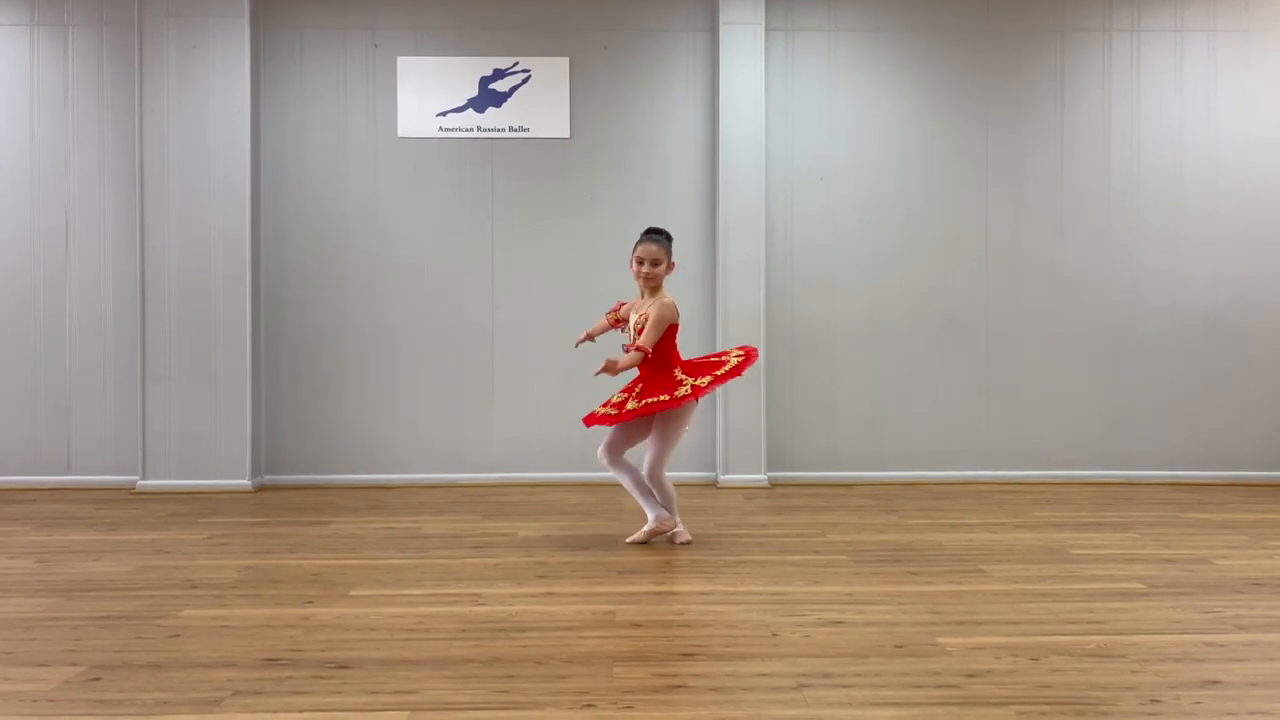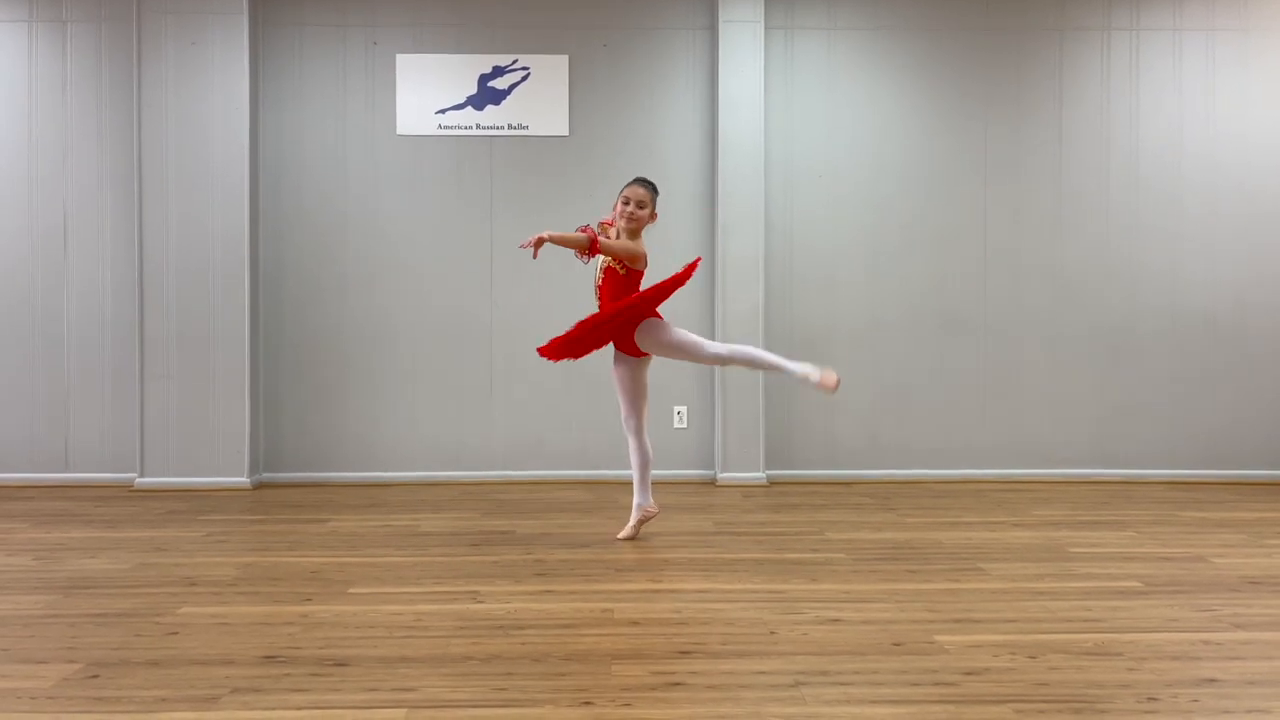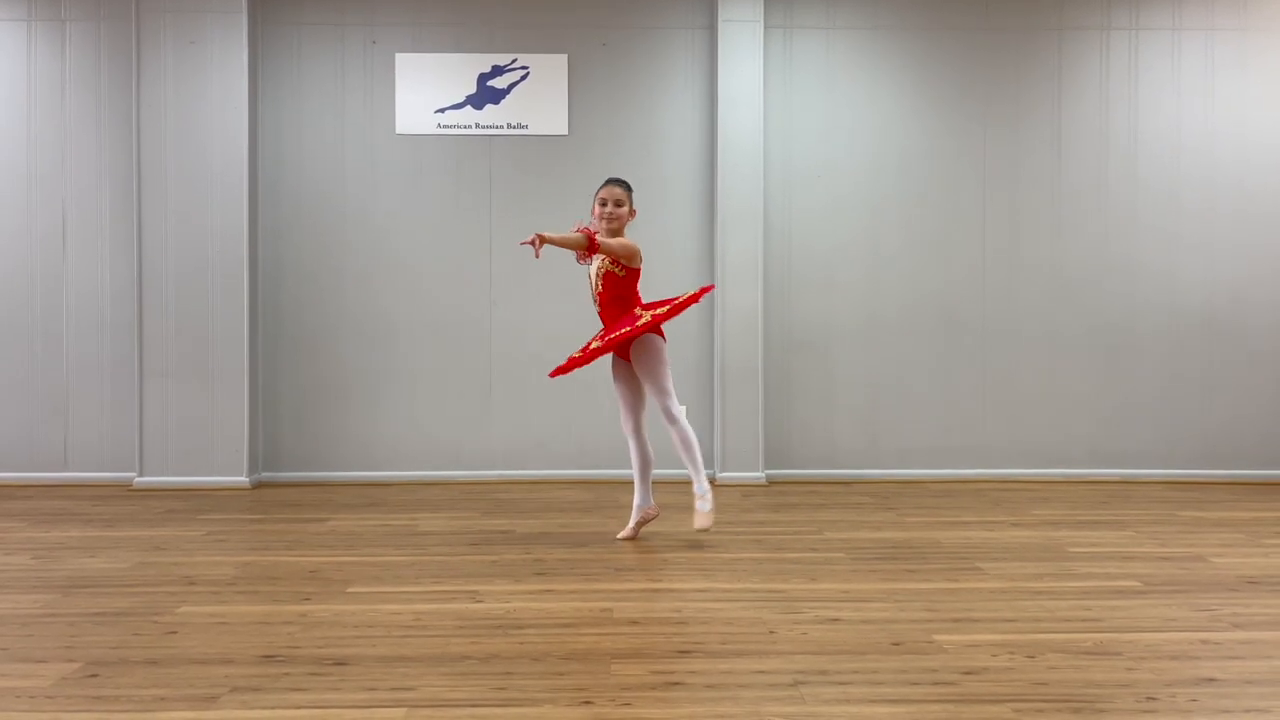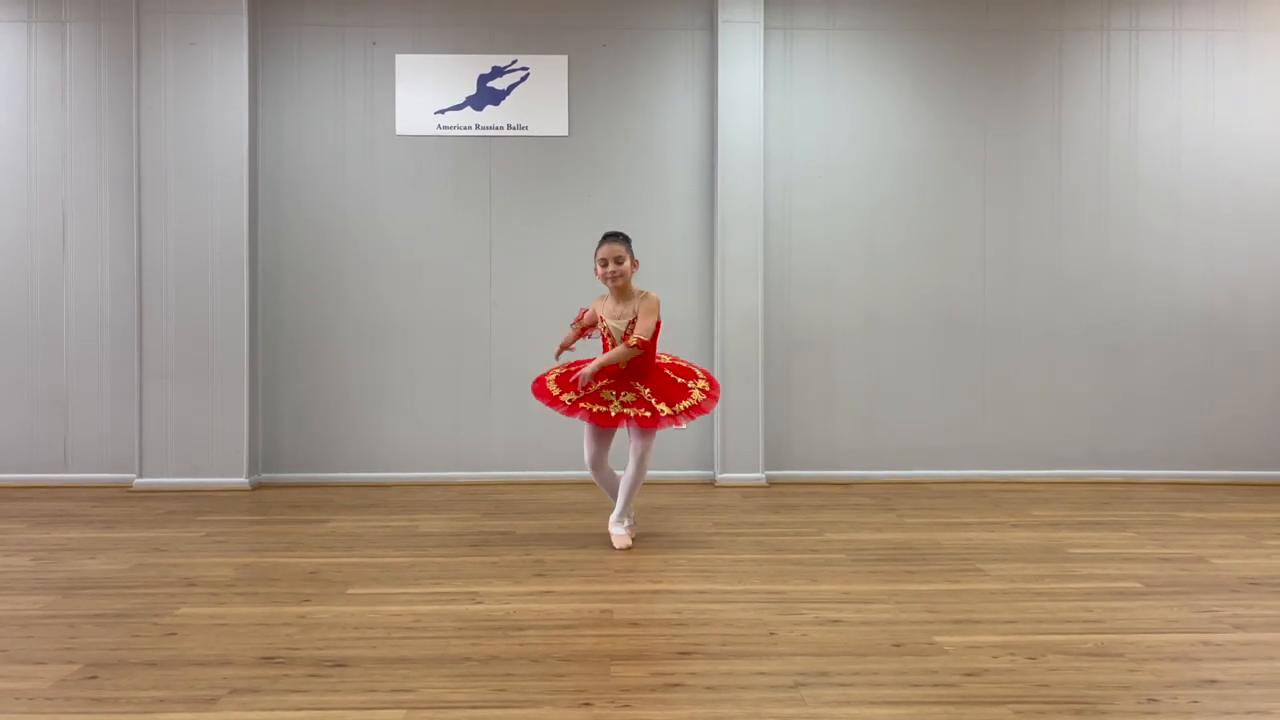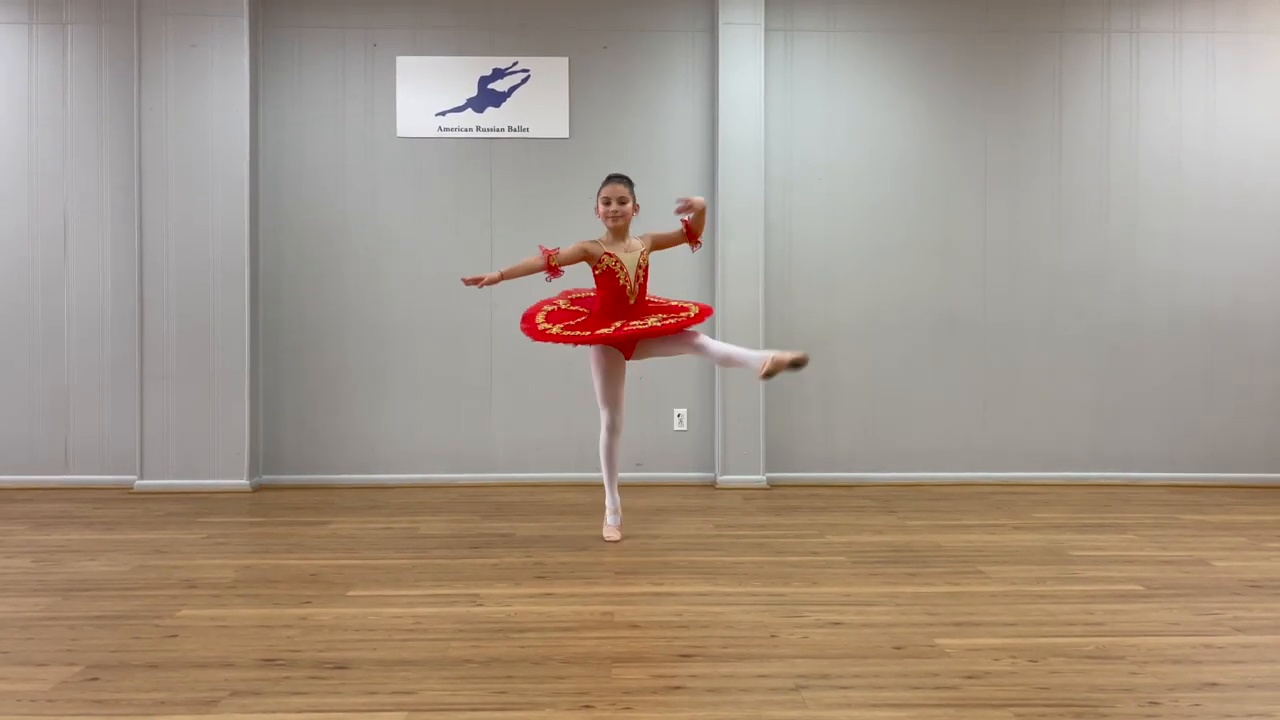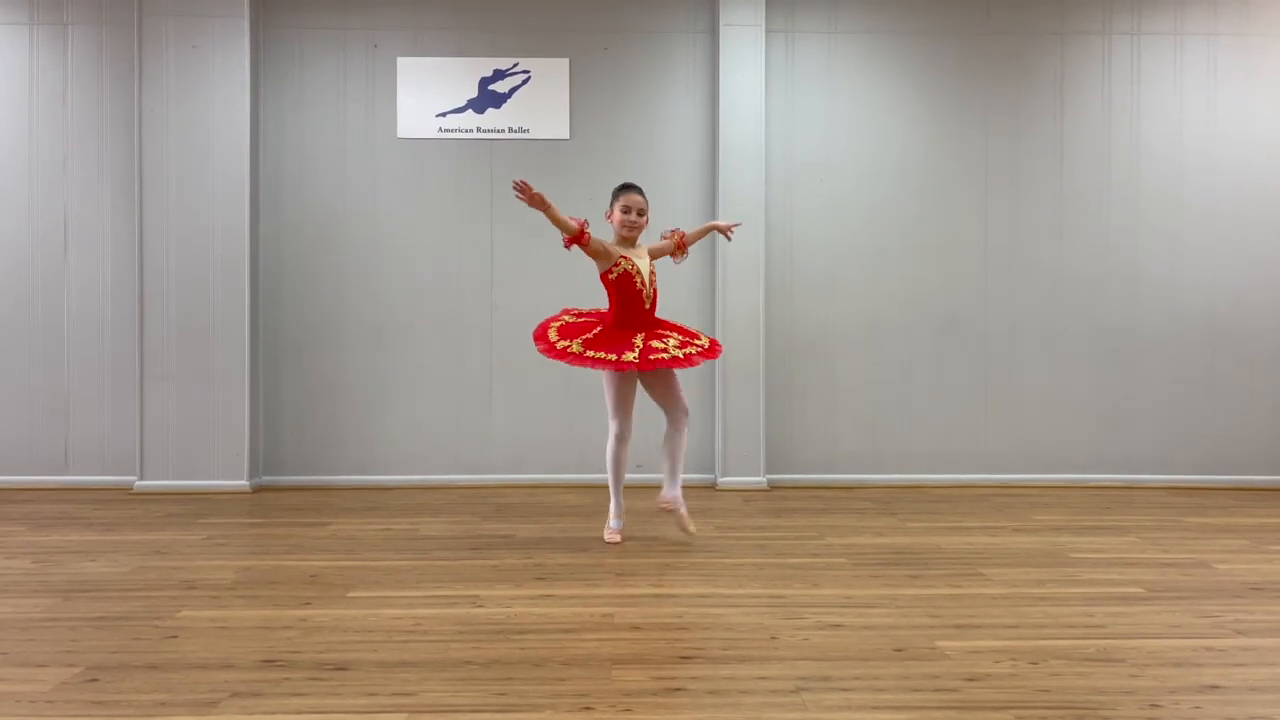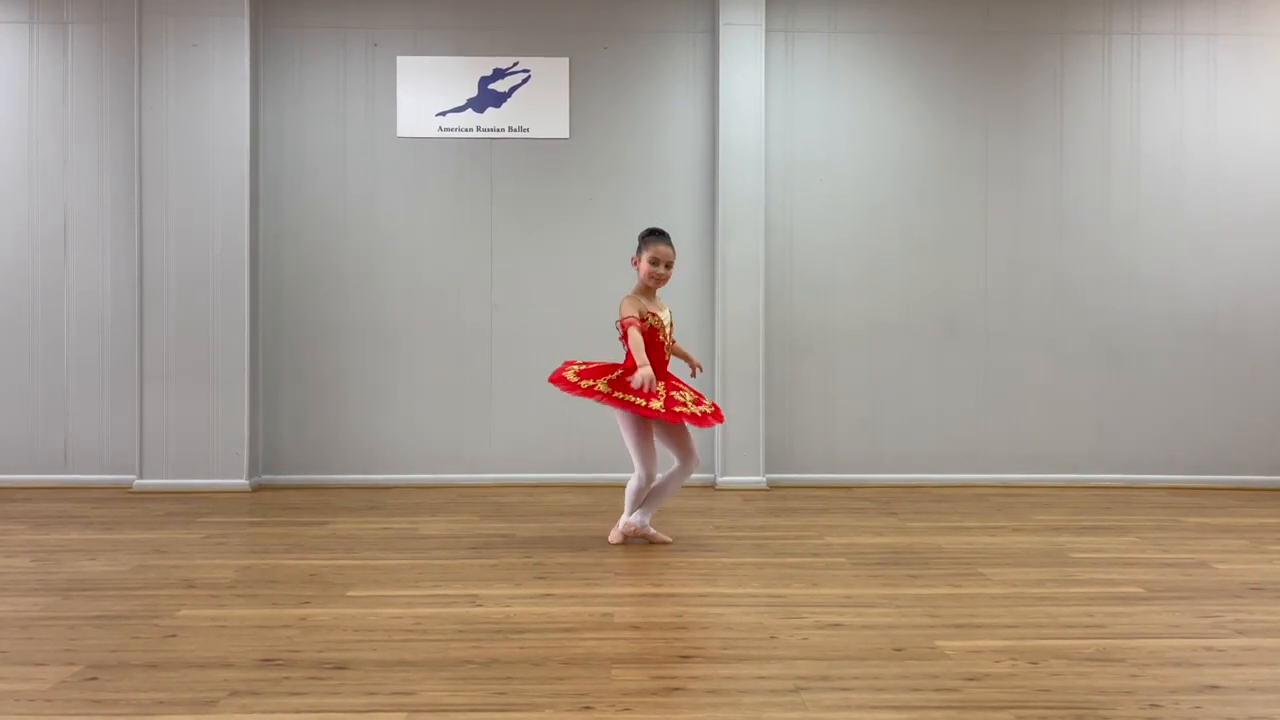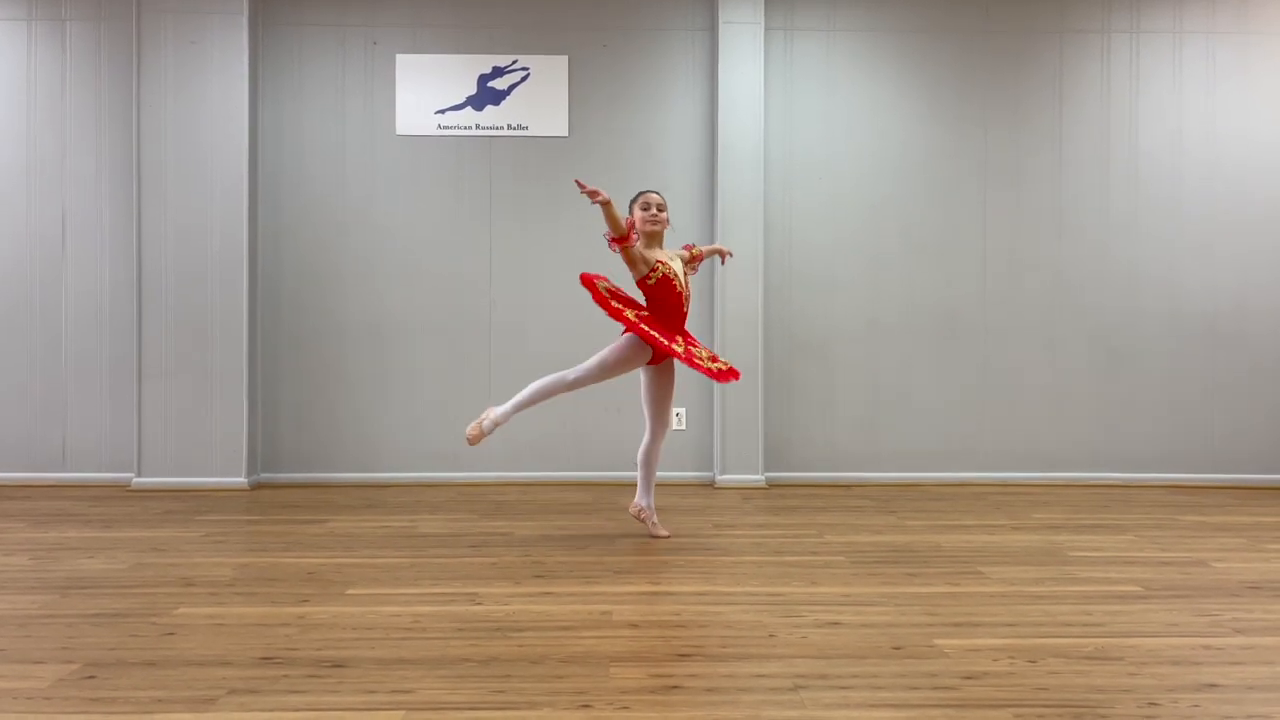
dt=0.4s
person 1, frame 1
left shoulder: (665, 306)
right shoulder: (637, 303)
left elbow: (642, 351)
right elbow: (615, 317)
left wrist: (620, 365)
right wrist: (590, 333)
left hip: (677, 389)
right hip: (650, 391)
left knee: (652, 470)
right knee: (609, 453)
left ankle: (674, 521)
right ankle: (659, 518)
person 1, frame 2
left shoulder: (633, 249)
right shoulder: (613, 233)
left elbow: (592, 243)
right elbow: (598, 232)
left wrist: (547, 237)
left hip: (640, 328)
right hip: (622, 340)
left knee: (717, 353)
right knee: (633, 425)
left ankle: (804, 371)
right ankle: (642, 505)
person 1, frame 3
left shoulder: (628, 248)
right shoulder: (597, 244)
left elbow: (592, 242)
left wrist: (545, 238)
left hip: (641, 335)
right hip: (621, 341)
left knee: (668, 408)
right knee: (633, 427)
left ankle: (702, 490)
right ankle: (644, 505)
person 1, frame 4
left shoulder: (649, 301)
right shoulder: (598, 306)
left elbow: (638, 346)
right elbow: (579, 329)
left wrist: (596, 364)
right wrist: (563, 346)
left hip: (648, 387)
right hip: (608, 387)
left knee: (640, 453)
right knee: (594, 461)
left ankle: (619, 519)
right ankle: (623, 513)
person 1, frame 5
left shoulder: (646, 242)
right shoulder: (591, 249)
left elbow: (692, 233)
right elbow: (545, 261)
left wrist: (700, 208)
right wrist: (497, 276)
left hip: (642, 330)
right hip: (603, 335)
left knee: (697, 340)
right knee: (612, 422)
left ankle: (765, 360)
right ankle: (612, 508)
person 1, frame 6
left shoulder: (646, 252)
right shoulder: (604, 250)
left elbow: (678, 241)
right elbow: (572, 229)
left wrist: (713, 226)
right wrist: (544, 206)
left hip: (650, 341)
right hip: (617, 345)
left knee: (679, 412)
right knee: (620, 430)
left ankle: (672, 494)
right ankle: (616, 512)
person 1, frame 7
left shoulder: (662, 306)
right shoulder: (631, 304)
right elbow: (633, 335)
left wrist: (687, 357)
right wrist: (643, 367)
left hip: (660, 392)
right hip: (631, 391)
left knee: (689, 460)
right knee: (646, 473)
left ankle: (639, 522)
right ankle: (628, 519)
person 1, frame 8
left shoulder: (675, 256)
right shoulder: (636, 254)
left elbow: (692, 253)
right elbow: (618, 230)
left wrist: (716, 249)
right wrist: (606, 203)
left hip: (666, 345)
right hip: (645, 337)
left knee: (658, 430)
right knee: (576, 376)
left ankle: (644, 504)
right ankle: (498, 415)
